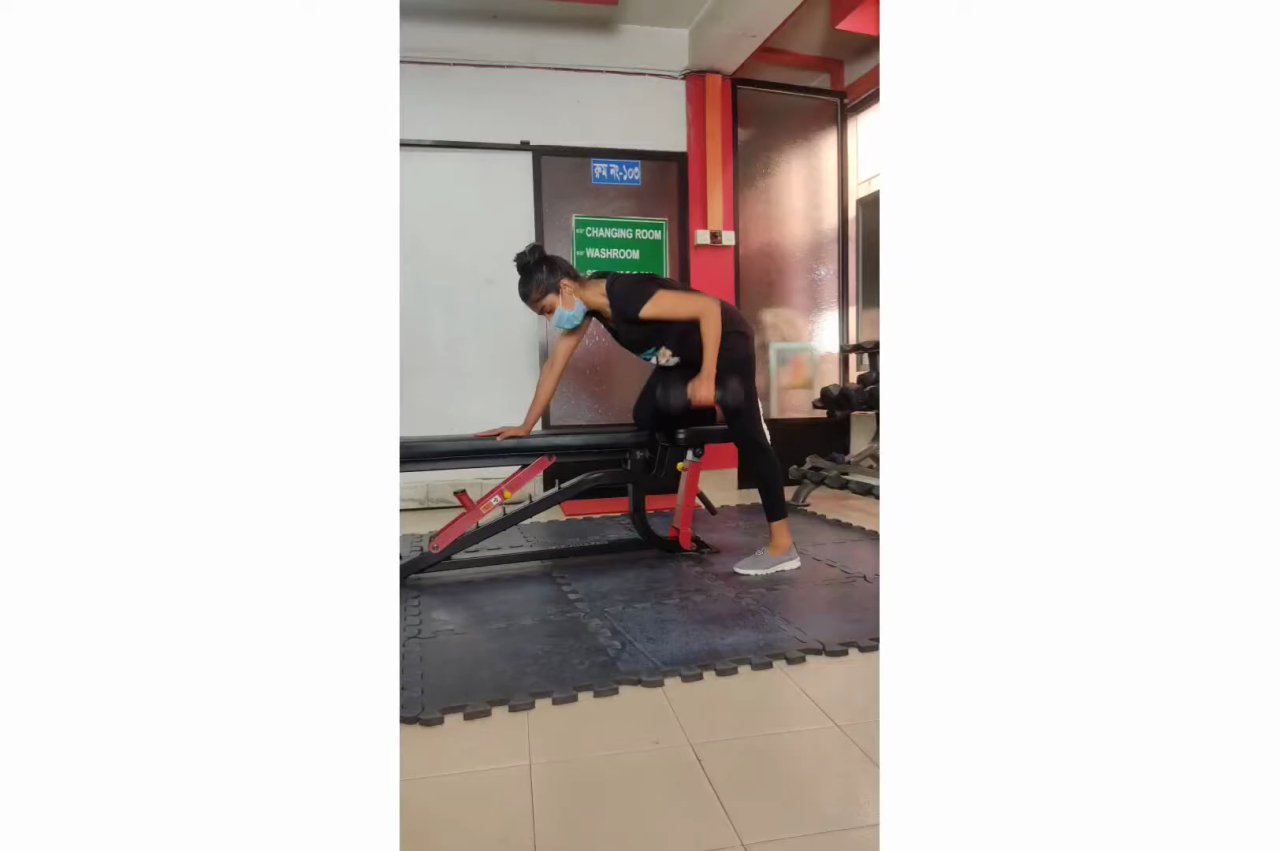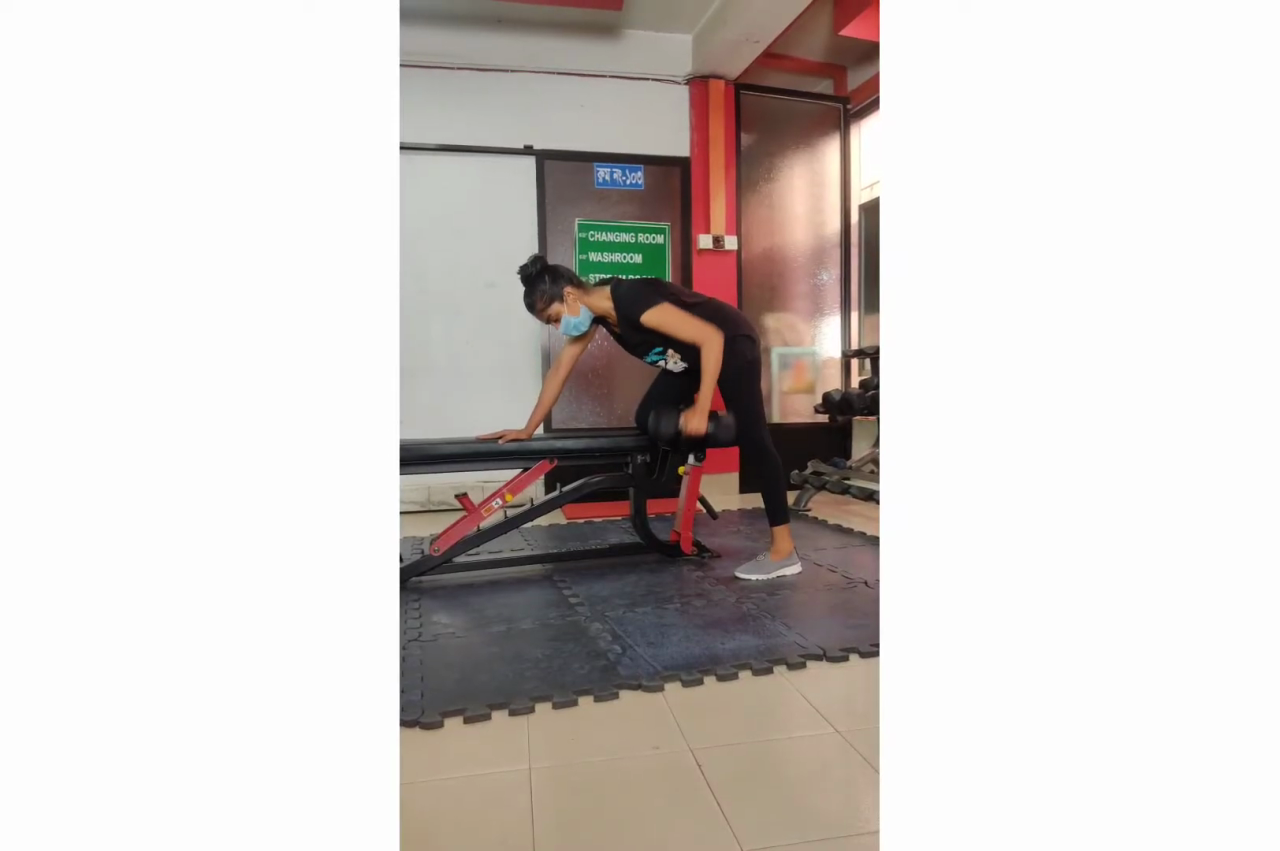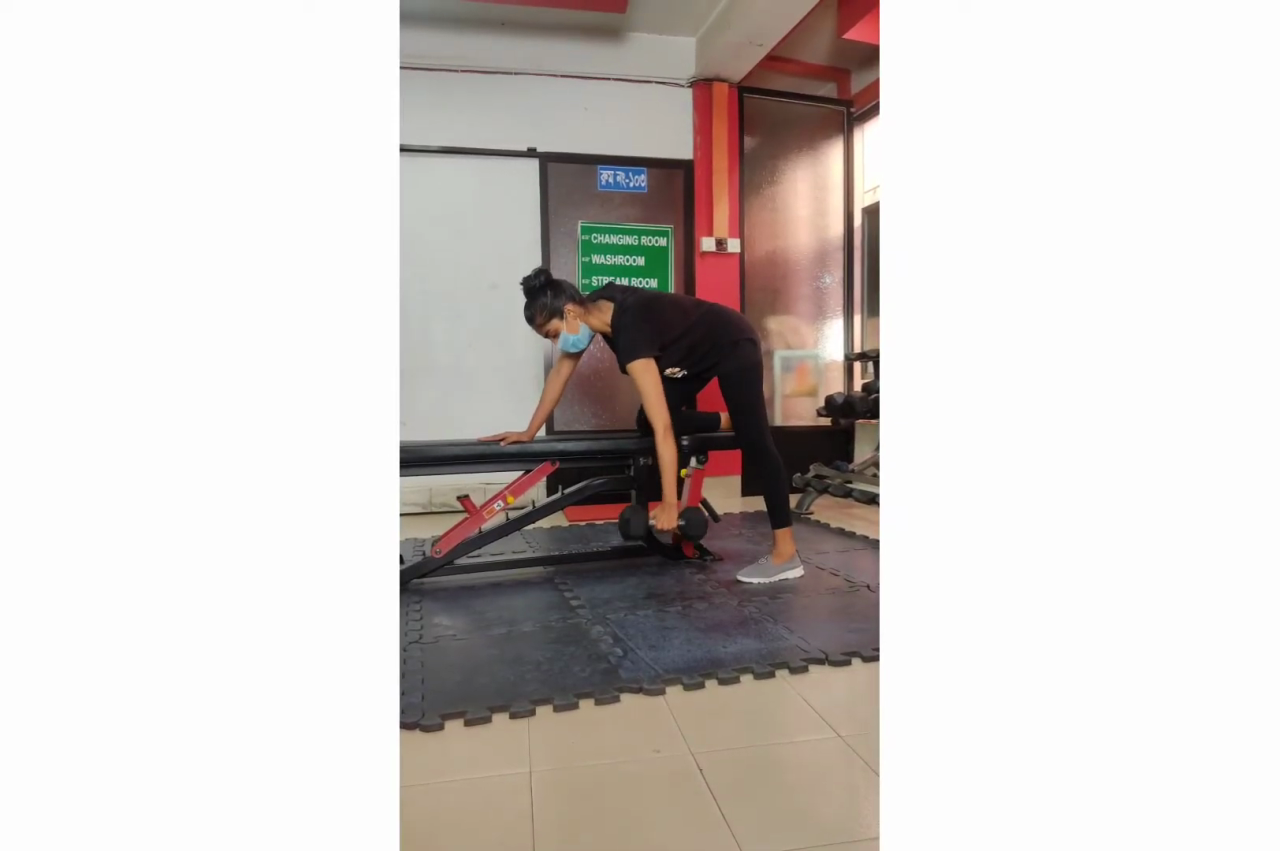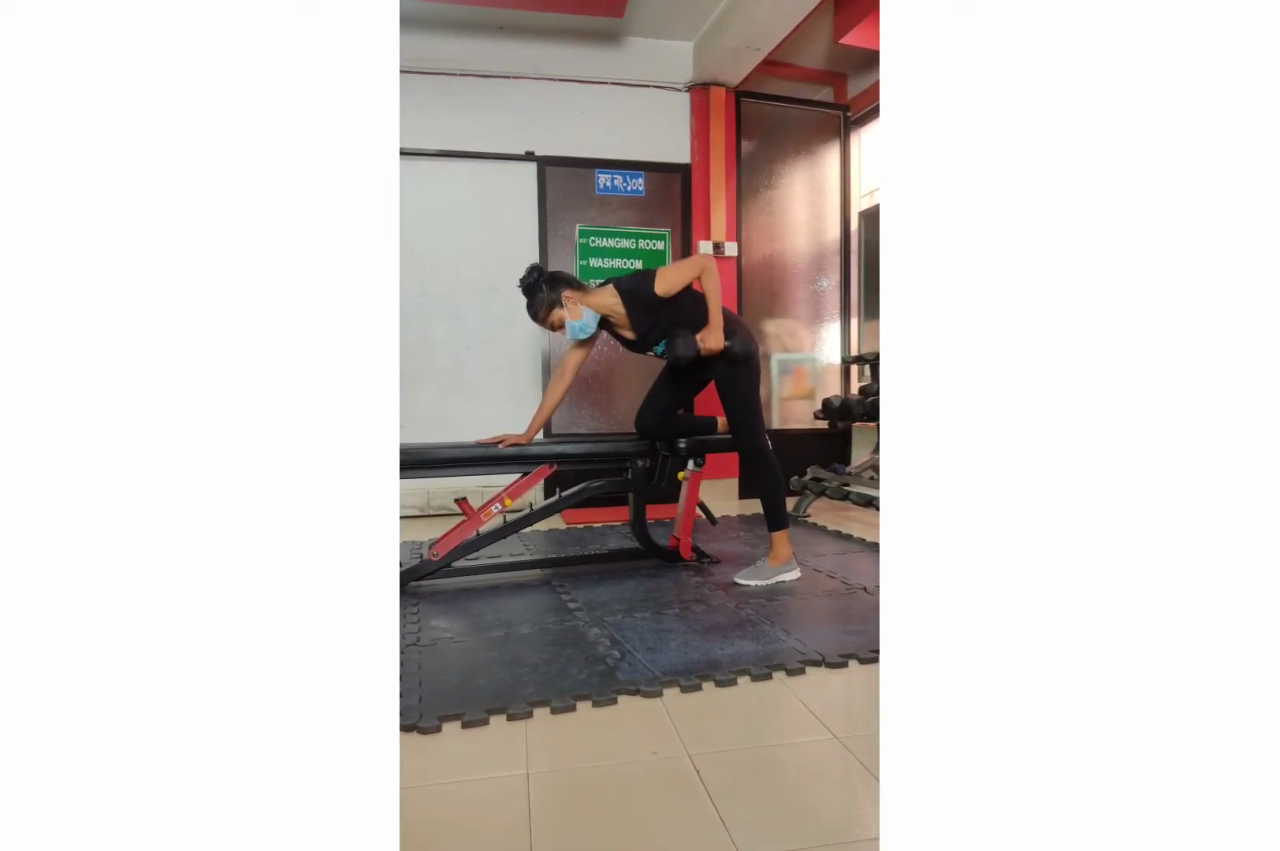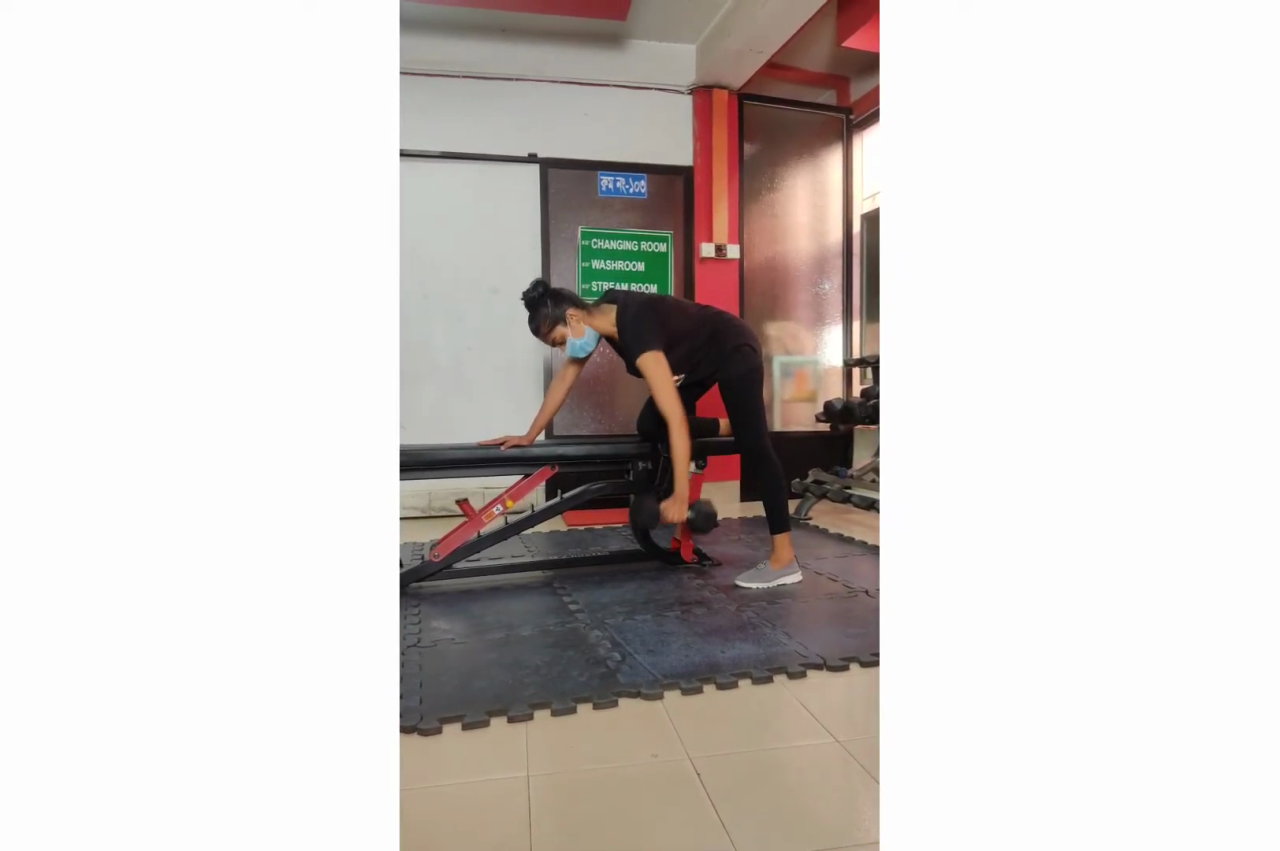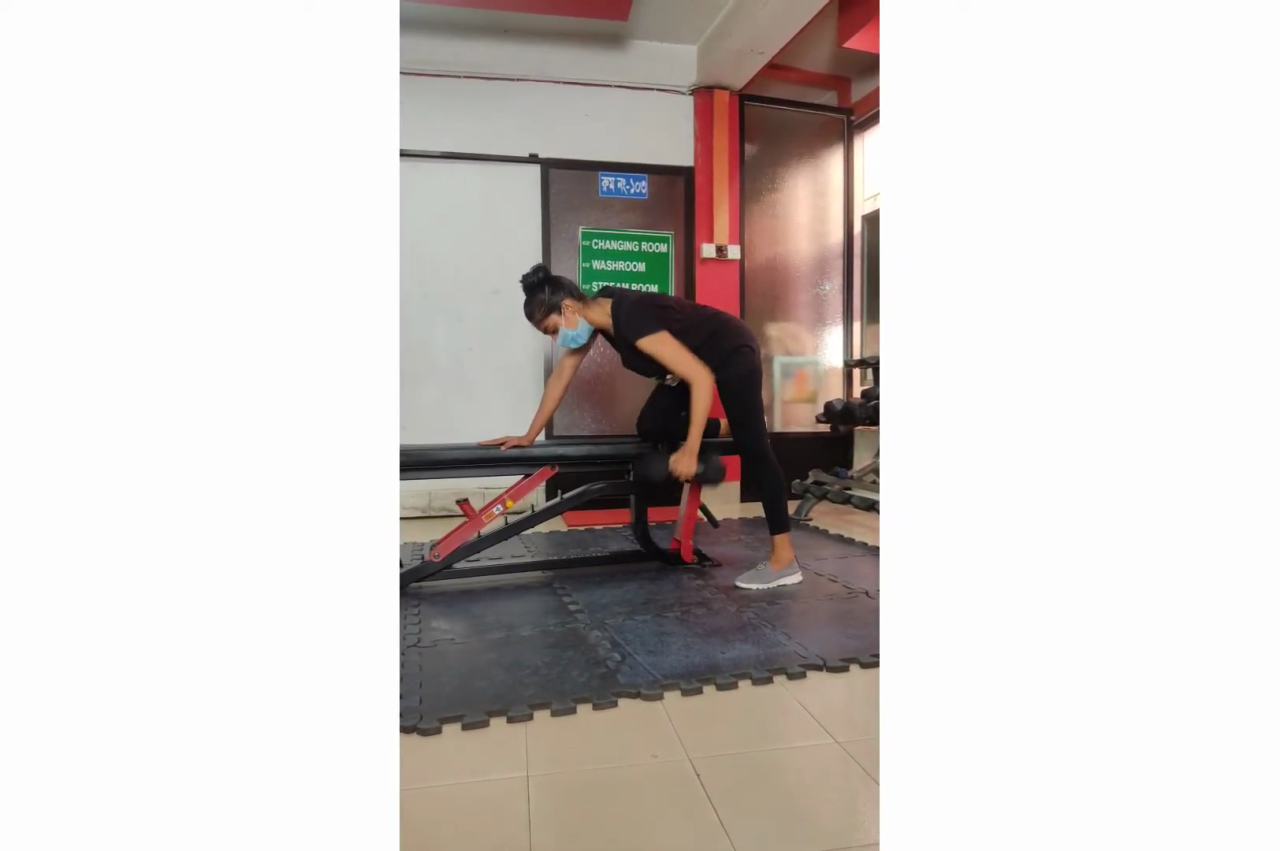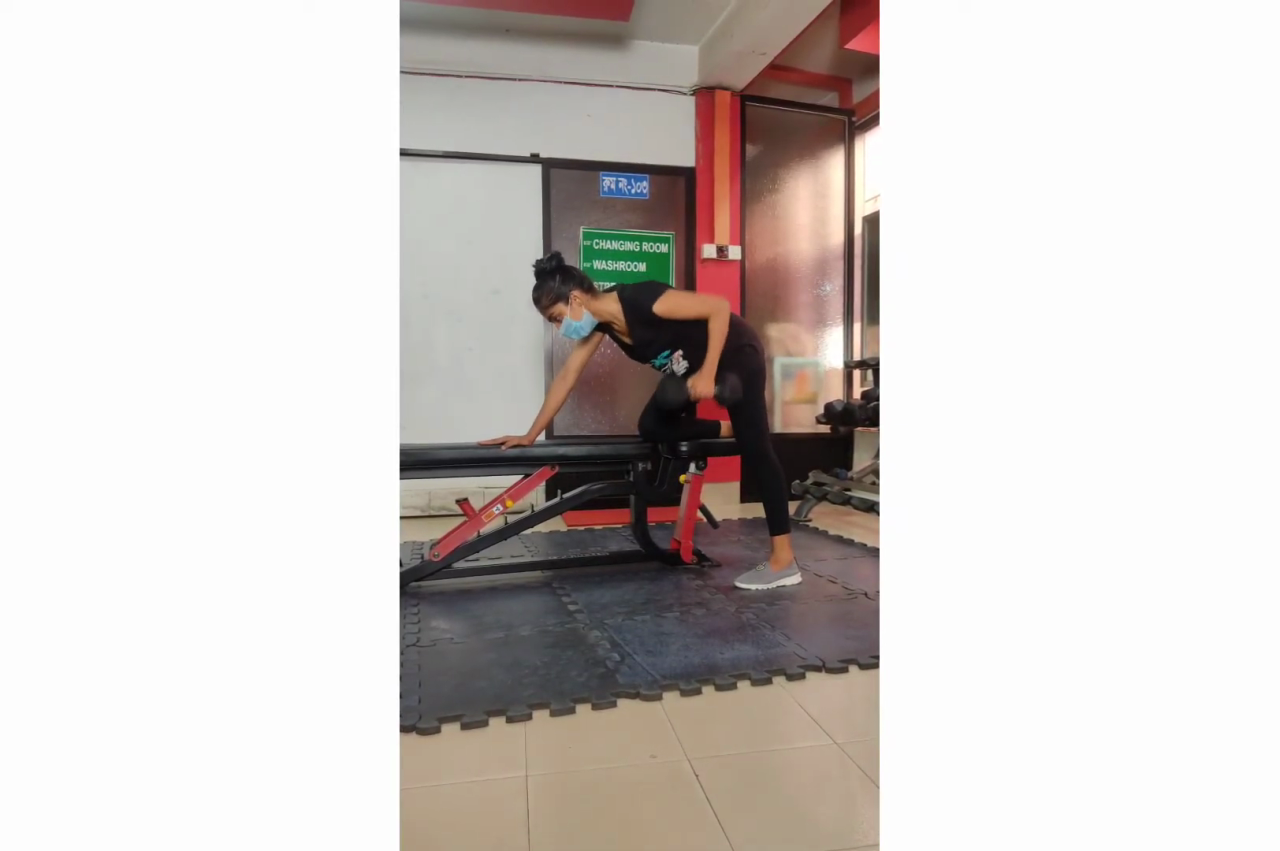
dt=0.7s
person 1, frame 1
left shoulder: (626, 297)
right shoulder: (587, 300)
left elbow: (708, 308)
right elbow: (555, 363)
left wrist: (707, 377)
right wrist: (526, 427)
left hip: (724, 336)
right hip: (685, 349)
left knee: (747, 437)
right knee: (647, 418)
left ankle: (783, 546)
right ankle: (732, 411)
person 1, frame 2
left shoulder: (633, 301)
right shoulder: (593, 306)
left elbow: (713, 338)
right elbow: (561, 368)
left wrist: (701, 409)
right wrist: (528, 429)
left hip: (730, 342)
right hip: (691, 355)
left knee: (753, 441)
right knee: (648, 420)
left ankle: (784, 551)
right ankle: (735, 420)
person 1, frame 3
left shoulder: (630, 331)
right shoulder: (594, 309)
left elbow: (663, 427)
right elbow: (561, 371)
left wrist: (669, 502)
right wrist: (529, 432)
left hip: (732, 345)
right hip: (693, 353)
left knee: (755, 445)
right knee: (646, 422)
left ankle: (786, 554)
right ankle: (732, 421)
person 1, frame 4
left shoulder: (638, 291)
right shoulder: (596, 312)
left elbow: (705, 262)
right elbow: (565, 373)
left wrist: (716, 329)
right wrist: (529, 434)
left hip: (728, 345)
right hip: (691, 353)
left knee: (751, 446)
right knee: (650, 425)
left ankle: (783, 556)
right ankle: (730, 425)
person 1, frame 5
left shoulder: (636, 329)
right shoulder: (599, 314)
left elbow: (676, 418)
right elbow: (565, 377)
left wrist: (680, 495)
right wrist: (530, 436)
left hip: (733, 350)
right hip: (695, 357)
left knee: (754, 449)
right knee: (649, 428)
left ankle: (784, 559)
right ankle: (732, 427)
person 1, frame 6
left shoulder: (631, 319)
right shoulder: (595, 310)
left elbow: (702, 379)
right elbow: (562, 375)
left wrist: (691, 451)
right wrist: (529, 436)
left hip: (732, 350)
right hip: (697, 355)
left knee: (753, 450)
right knee: (651, 428)
left ankle: (784, 559)
right ankle: (734, 426)
person 1, frame 7
left shoulder: (640, 302)
right shoulder: (601, 317)
left elbow: (719, 307)
right elbow: (567, 375)
left wrist: (707, 375)
right wrist: (531, 435)
left hip: (734, 349)
right hip: (692, 361)
left knee: (755, 451)
right knee: (652, 428)
left ankle: (784, 560)
right ankle: (732, 427)
